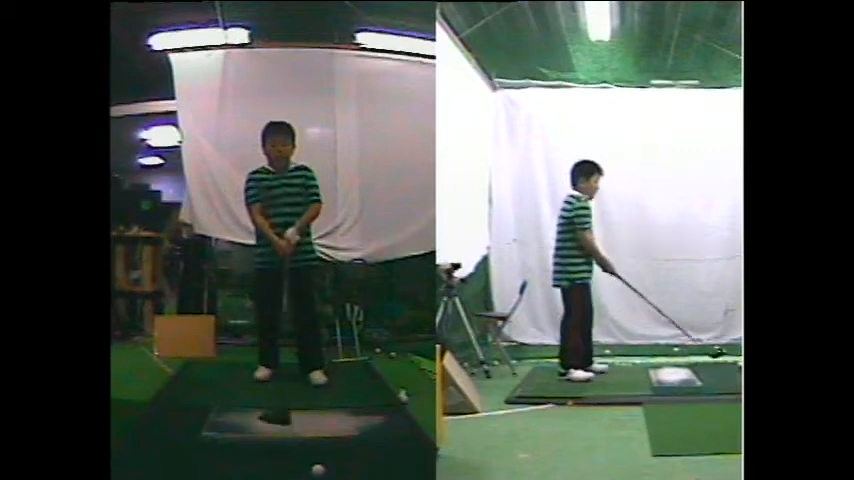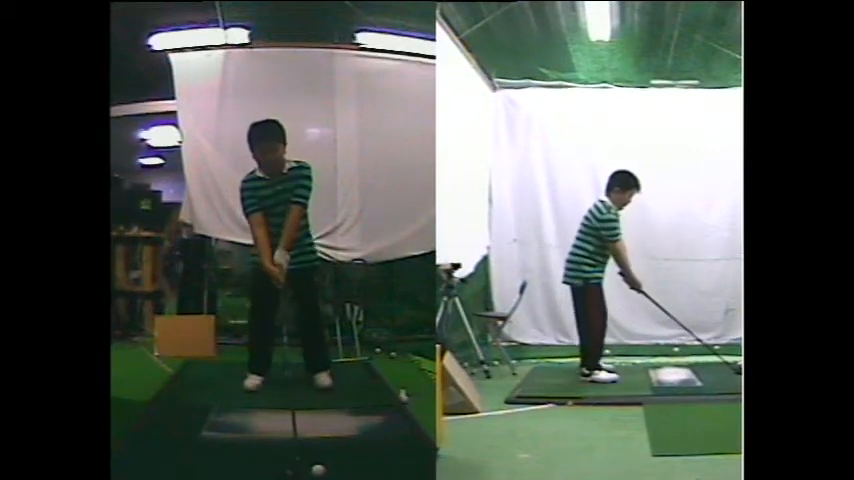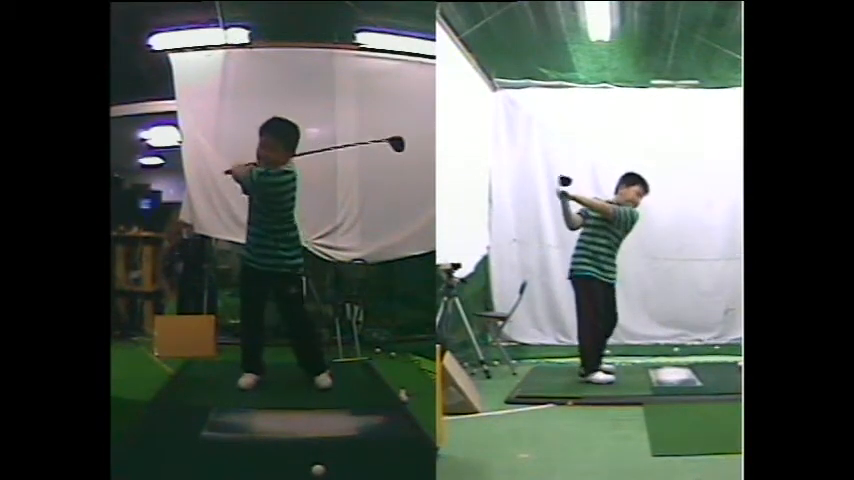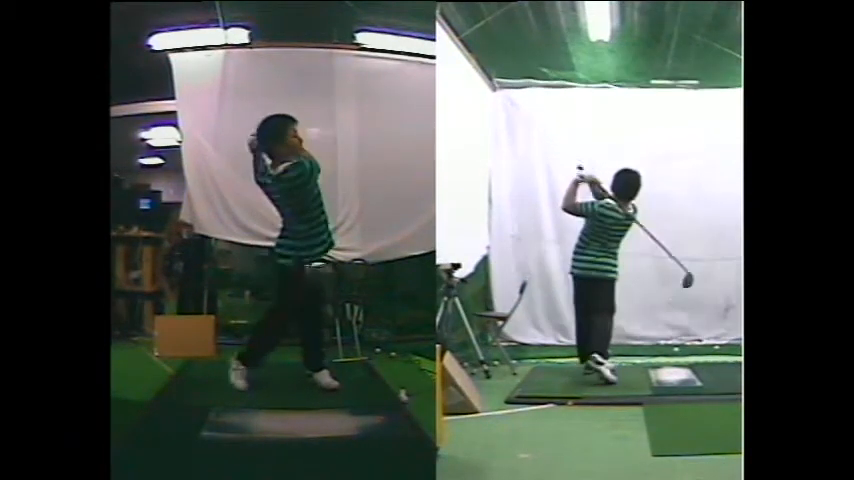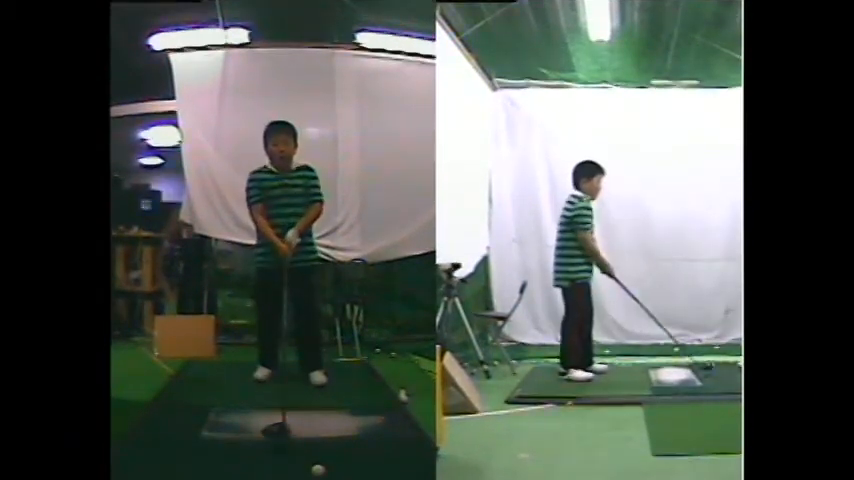
dt=1s
person 1, frame 1
left shoulder: (305, 173)
right shoulder: (255, 178)
left elbow: (315, 207)
right elbow: (256, 214)
left wrist: (294, 232)
right wrist: (275, 240)
left hip: (302, 254)
right hip: (267, 255)
left knee: (306, 311)
right knee: (267, 311)
left ankle: (313, 365)
right ankle: (267, 362)
person 1, frame 2
left shoulder: (301, 171)
right shoulder: (249, 184)
left elbow: (295, 214)
right elbow: (258, 226)
left wrist: (283, 253)
right wrist: (268, 263)
left hip: (301, 257)
right hip: (264, 261)
left knee: (309, 314)
right knee: (261, 316)
left ankle: (319, 368)
right ankle: (257, 370)
person 1, frame 3
left shoulder: (275, 179)
right shoulder: (274, 174)
left elbow: (245, 177)
left wrist: (238, 169)
right wrist: (247, 170)
left hip: (283, 262)
right hip: (254, 260)
left knee: (295, 318)
right knee: (250, 316)
left ankle: (318, 368)
right ankle: (253, 368)
person 1, frame 4
left shoulder: (267, 174)
right shoulder: (301, 170)
left elbow: (258, 176)
right elbow: (309, 159)
left wrist: (257, 152)
left hip: (305, 254)
right hip: (297, 257)
left knee: (311, 313)
right knee: (283, 313)
left ankle: (316, 366)
right ankle: (243, 361)
person 1, frame 5
left shoulder: (307, 173)
right shoulder: (257, 177)
left elbow: (316, 207)
right elbow: (258, 215)
left wrist: (294, 235)
right wrist: (277, 243)
left hip: (303, 254)
right hip: (268, 254)
left knee: (307, 311)
right knee: (268, 311)
left ankle: (313, 365)
right ankle: (267, 362)
person 2, frame 1
left shoulder: (573, 202)
right shoulder: (580, 204)
right elbow: (585, 241)
left wrist: (600, 261)
right wrist: (604, 262)
left hip: (575, 271)
right hip: (574, 273)
left knee: (584, 316)
right knee: (574, 318)
left ankle: (584, 361)
right ankle: (567, 367)
person 2, frame 2
left shoulder: (606, 210)
right shoulder: (606, 214)
left elbow: (619, 244)
right elbow: (616, 249)
left wrist: (627, 273)
right wrist: (631, 276)
left hip: (583, 272)
right hip: (585, 273)
left knee: (590, 318)
right knee: (596, 318)
left ankle: (590, 361)
right ankle: (590, 368)
person 2, frame 3
left shoulder: (631, 215)
right shoulder: (591, 205)
left elbow: (605, 209)
right elbow: (572, 224)
left wrist: (574, 197)
right wrist: (564, 202)
left hip: (606, 275)
right hip: (584, 270)
left knee: (608, 318)
right knee: (591, 318)
left ankle: (593, 362)
right ankle: (589, 369)
person 2, frame 4
left shoulder: (602, 209)
right shoulder: (631, 213)
left elbow: (568, 205)
left wrist: (576, 182)
right wrist: (594, 185)
left hip: (582, 269)
right hip: (605, 271)
left knee: (584, 315)
right knee: (603, 315)
left ankle: (587, 359)
right ankle: (598, 357)
person 2, frame 5
left shoulder: (576, 203)
right shoulder: (582, 205)
right elbow: (586, 241)
left wrist: (599, 263)
right wrist: (605, 265)
left hip: (577, 272)
right hip: (574, 273)
left knee: (584, 316)
right knee: (575, 318)
left ankle: (585, 362)
right ankle: (568, 367)
